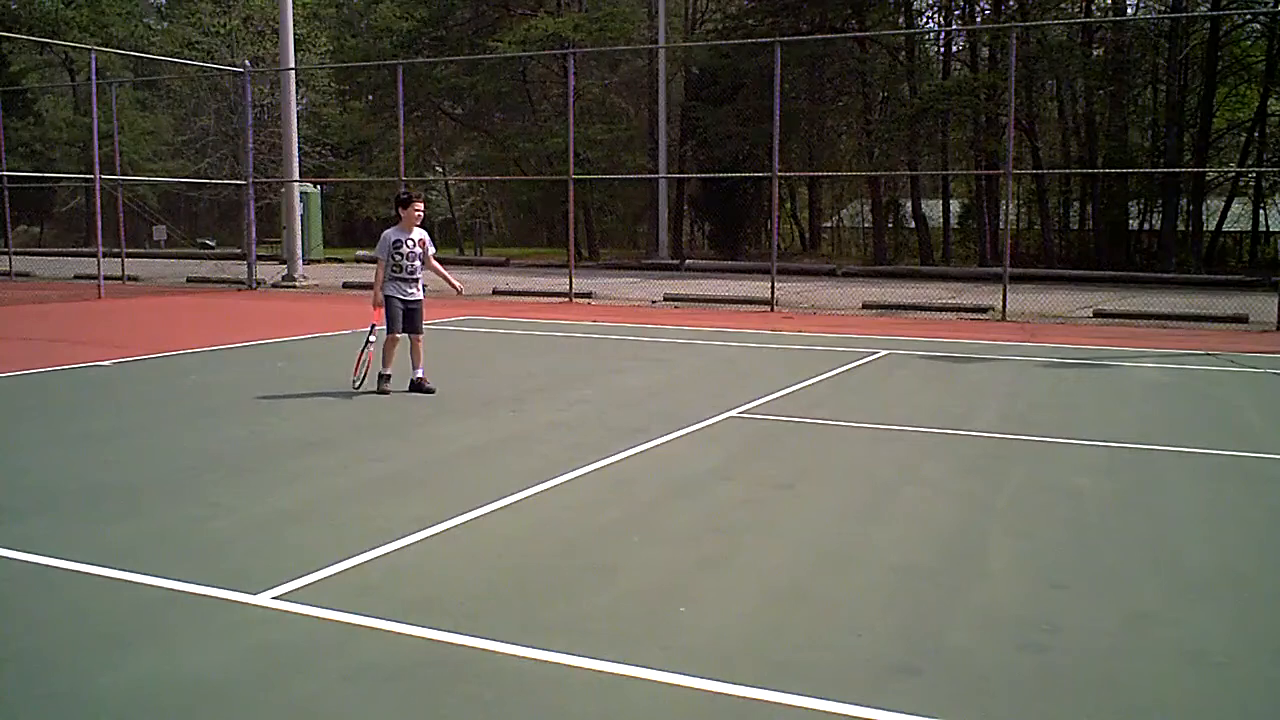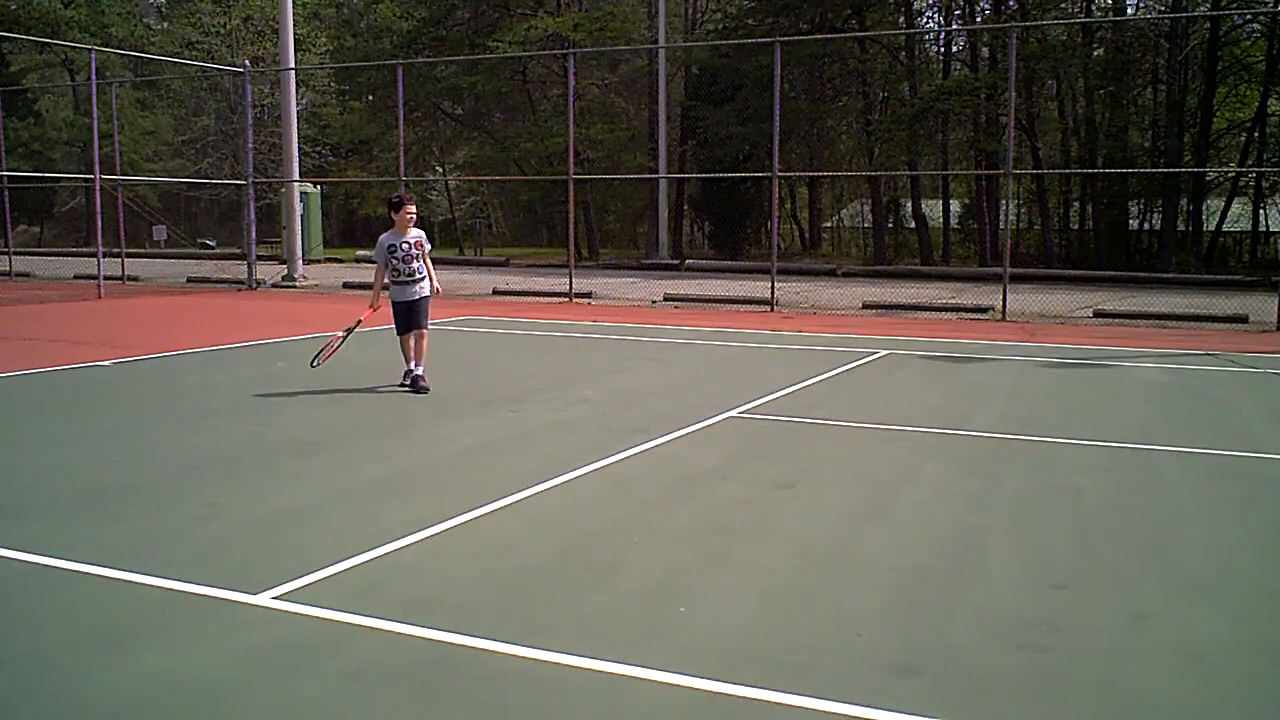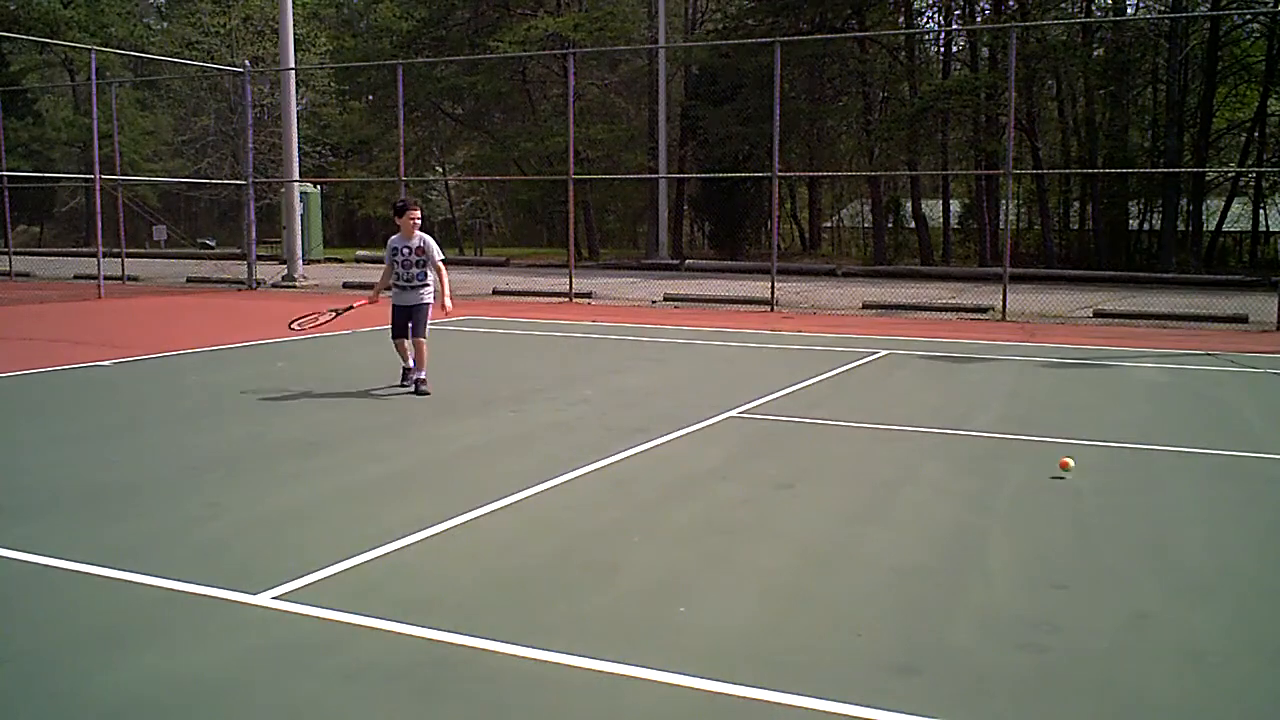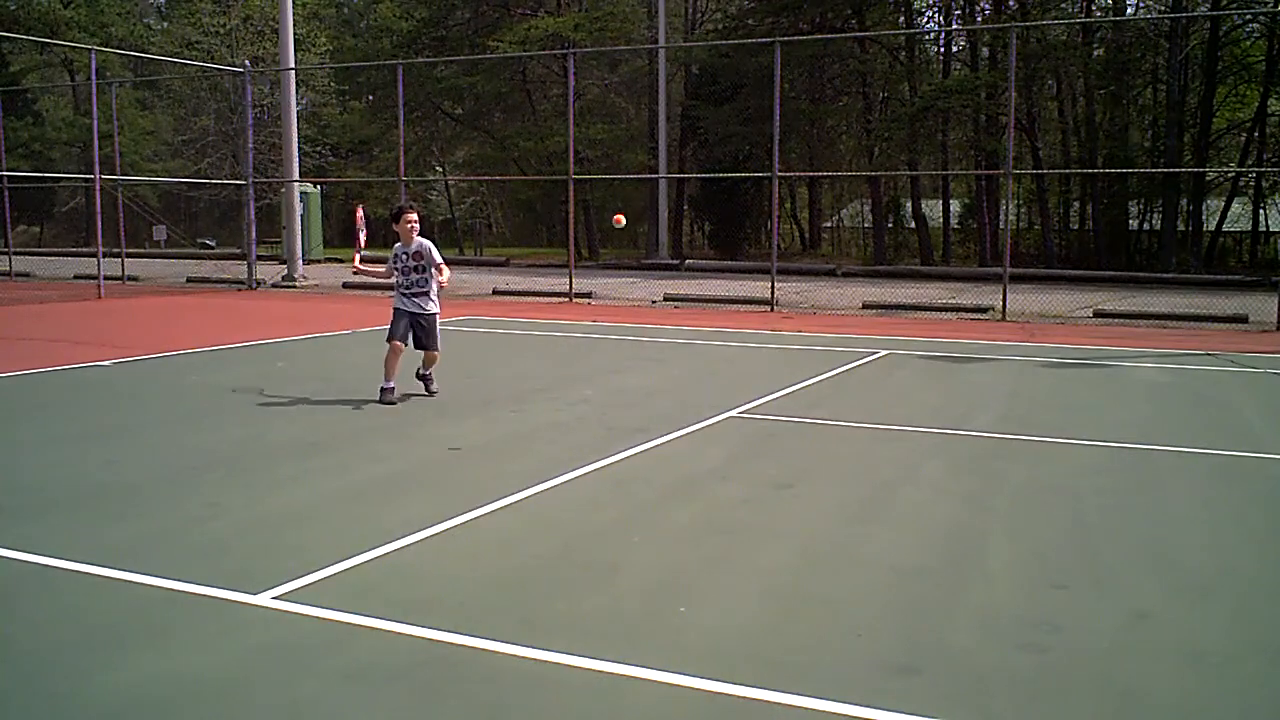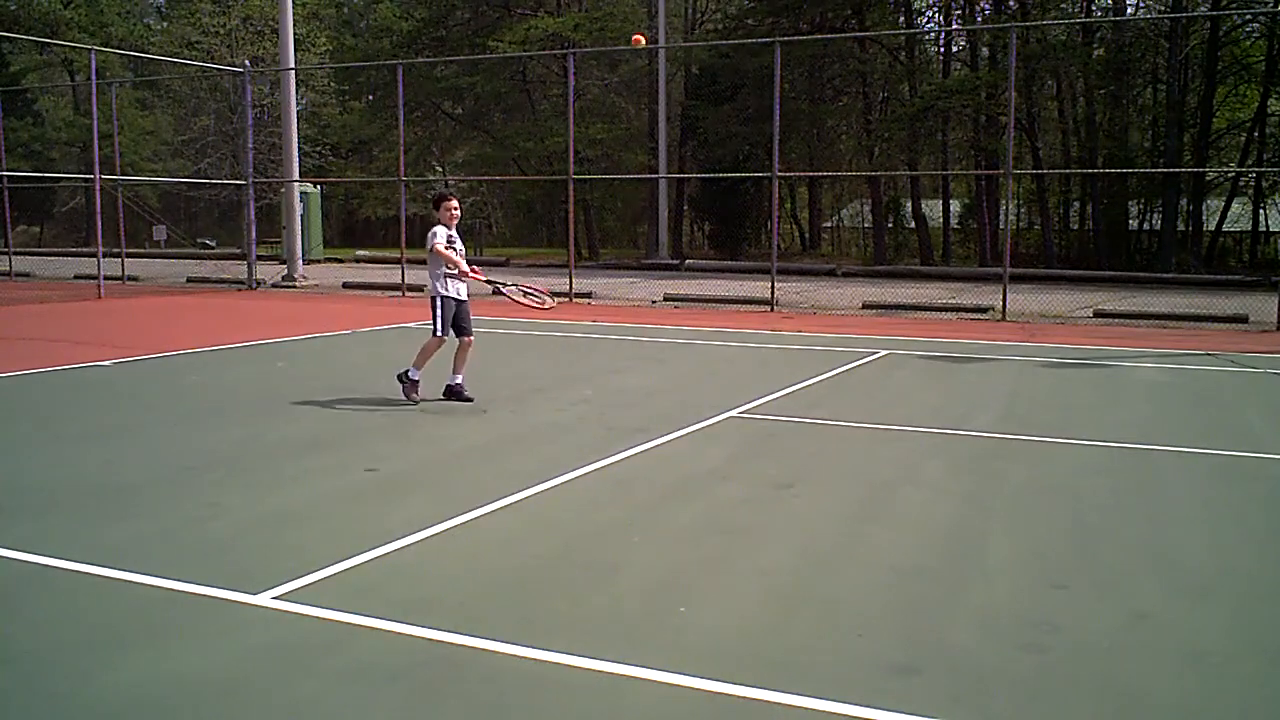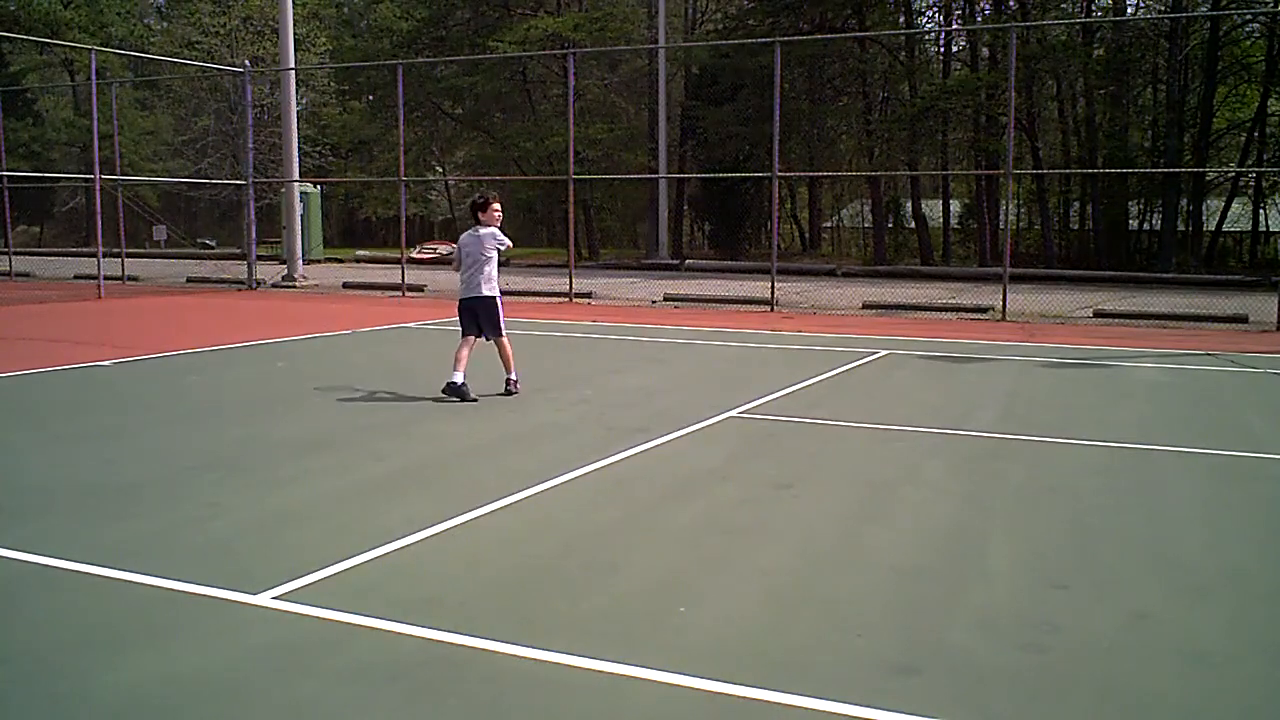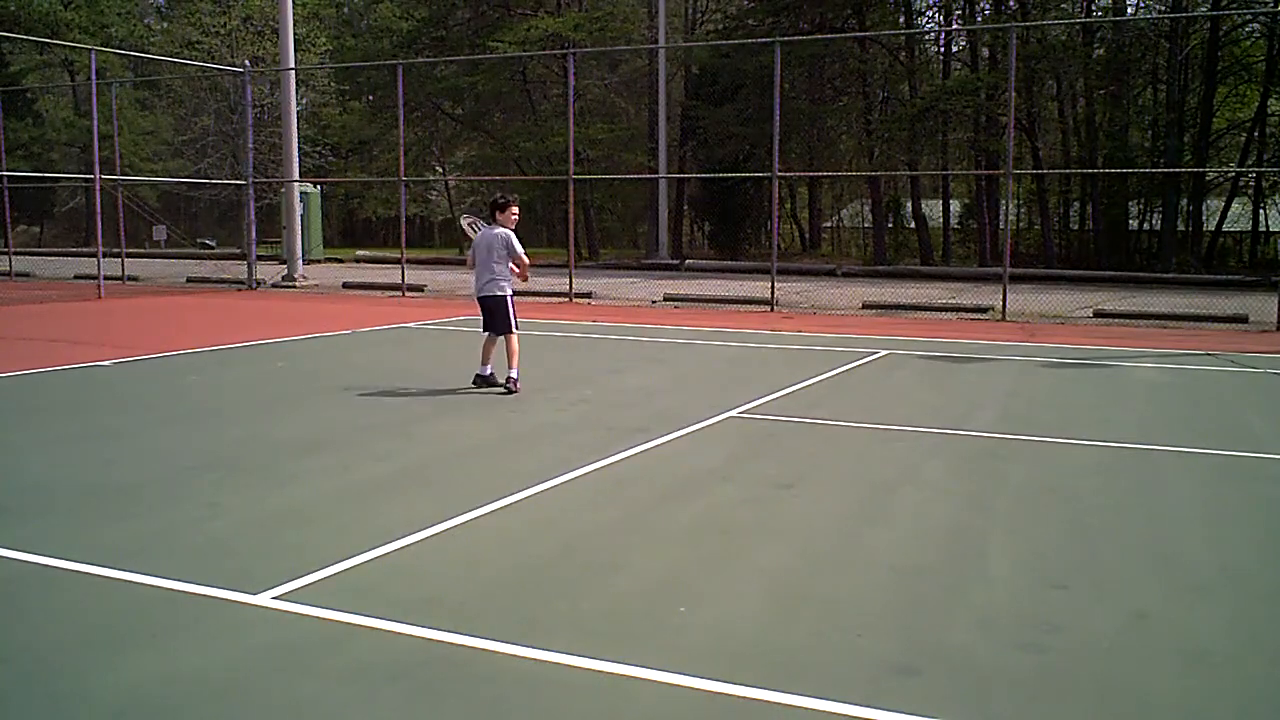
dt=0.4s
person 1, frame 1
left shoulder: (422, 235)
right shoulder: (389, 236)
left elbow: (430, 262)
right elbow: (381, 266)
left wrist: (450, 280)
right wrist: (376, 293)
left hip: (415, 294)
right hip: (394, 293)
left knee: (417, 336)
right knee: (394, 334)
left ankle: (418, 378)
right ankle: (384, 375)
person 1, frame 2
left shoulder: (419, 235)
right shoulder: (385, 240)
right elbow: (381, 270)
left wrist: (434, 280)
right wrist: (376, 297)
left hip: (420, 292)
right hip: (398, 295)
left knee: (420, 332)
right knee: (404, 334)
left ankle: (419, 375)
right ankle: (410, 369)
person 1, frame 3
left shoulder: (426, 241)
right shoulder: (392, 242)
left elbow: (441, 269)
left wrist: (446, 296)
right wrist: (377, 291)
left hip: (422, 299)
right hip: (399, 300)
left knee: (419, 339)
right knee: (398, 340)
left ankle: (421, 378)
right ankle: (409, 365)
person 1, frame 4
left shoulder: (425, 246)
right shoulder: (397, 249)
left elbow: (442, 268)
right elbow: (390, 271)
left wrist: (443, 278)
right wrist: (361, 267)
left hip: (427, 307)
right hip: (403, 306)
left knee: (433, 352)
right knee: (396, 345)
left ankle: (425, 372)
right ankle: (388, 387)
person 1, frame 5
left shoulder: (454, 235)
right shoulder: (438, 232)
right elbow: (439, 250)
left wrist: (461, 268)
right wrist: (460, 265)
left hip: (460, 294)
right hip: (443, 292)
left knee: (467, 340)
right knee: (439, 337)
left ankle: (455, 384)
right ankle: (410, 376)
person 1, frame 6
left shoulder: (464, 237)
right shoulder: (493, 233)
left elbow: (456, 267)
right elbow: (509, 245)
left hip: (466, 295)
right hip: (487, 293)
left knee: (469, 338)
right knee: (500, 338)
left ankle: (456, 382)
right ankle: (511, 380)
person 1, frame 7
left shoulder: (480, 235)
right shoulder: (505, 234)
left elbow: (470, 263)
right elbow: (524, 260)
right wrist: (522, 272)
left hip: (482, 291)
right hip: (499, 291)
left knee: (493, 333)
right knee: (511, 333)
left ankle: (484, 373)
right ankle: (512, 378)
